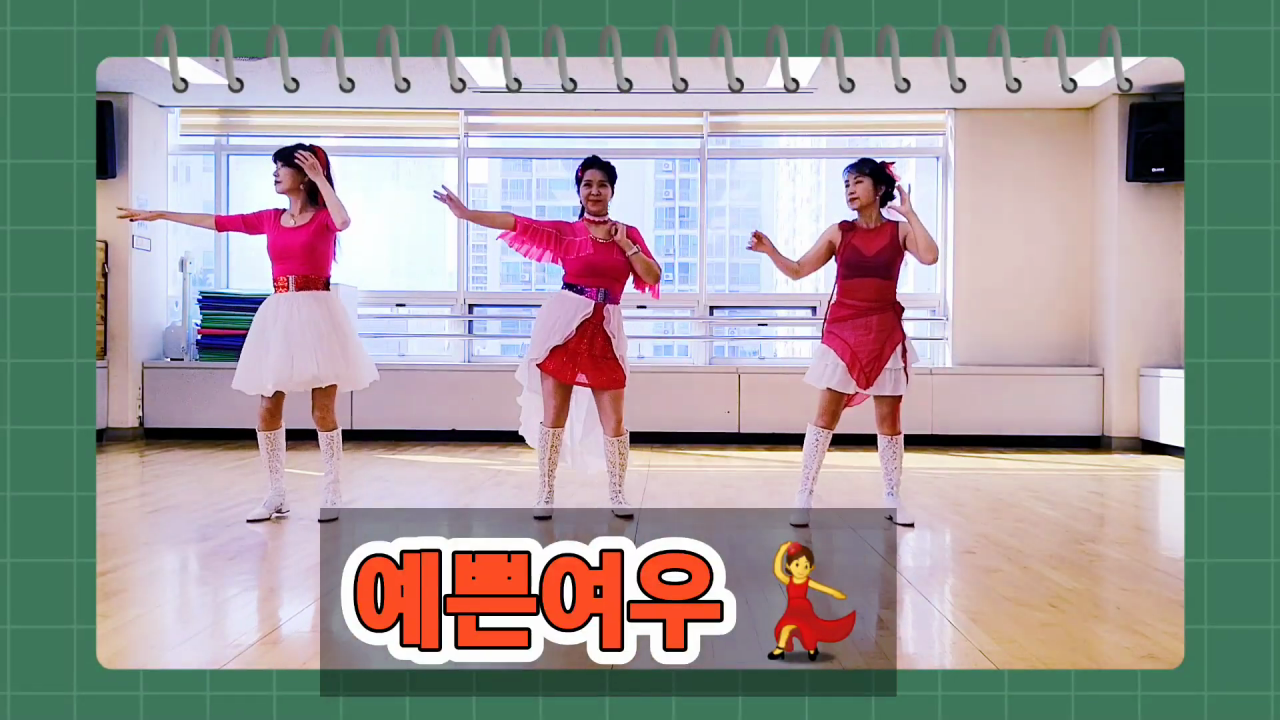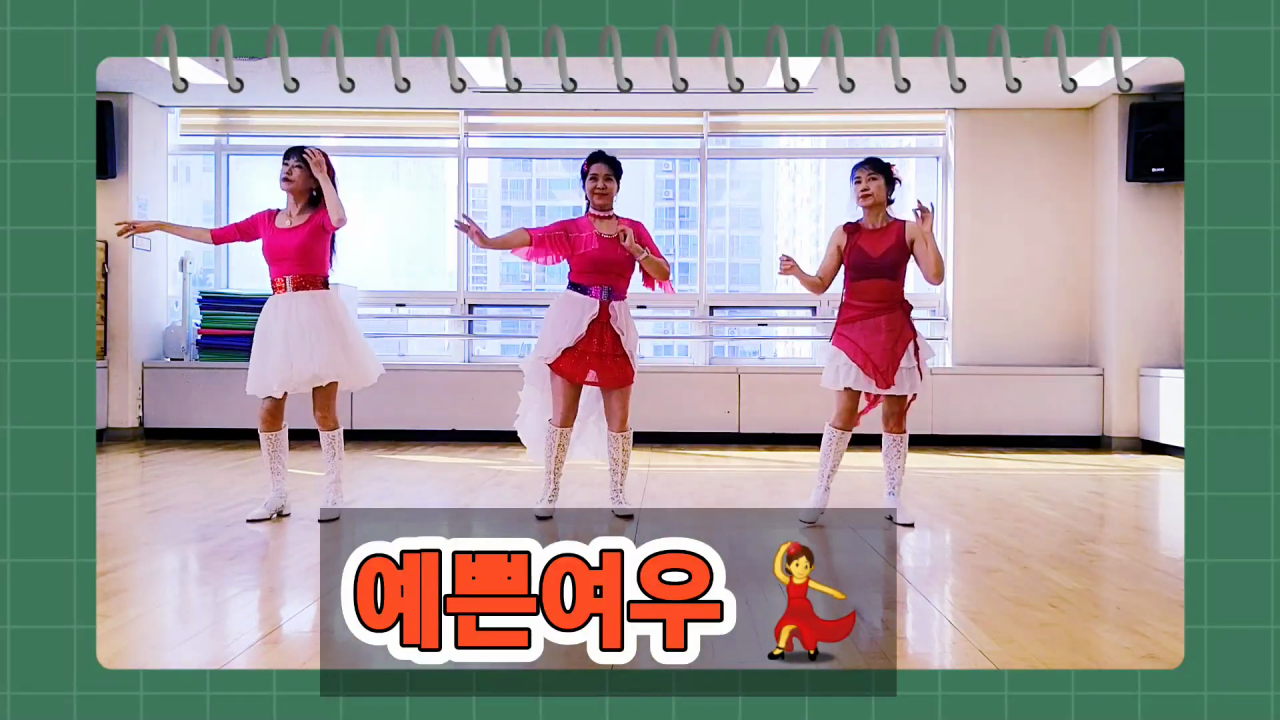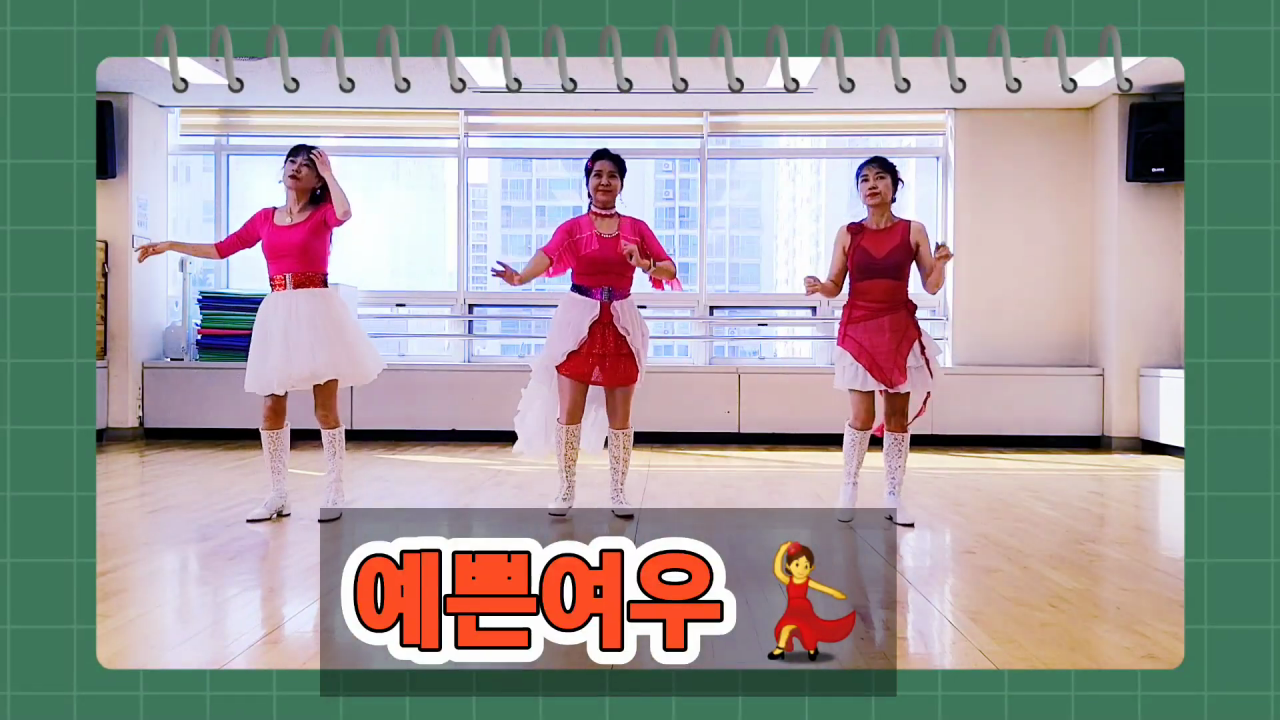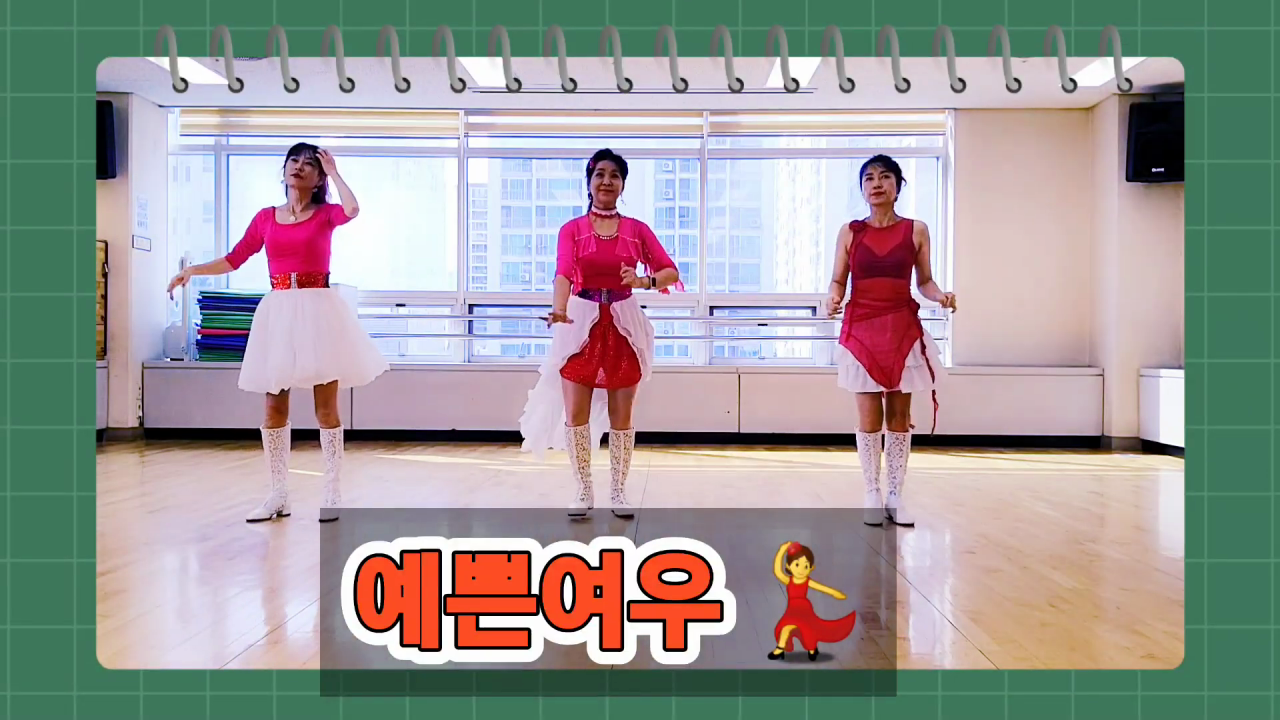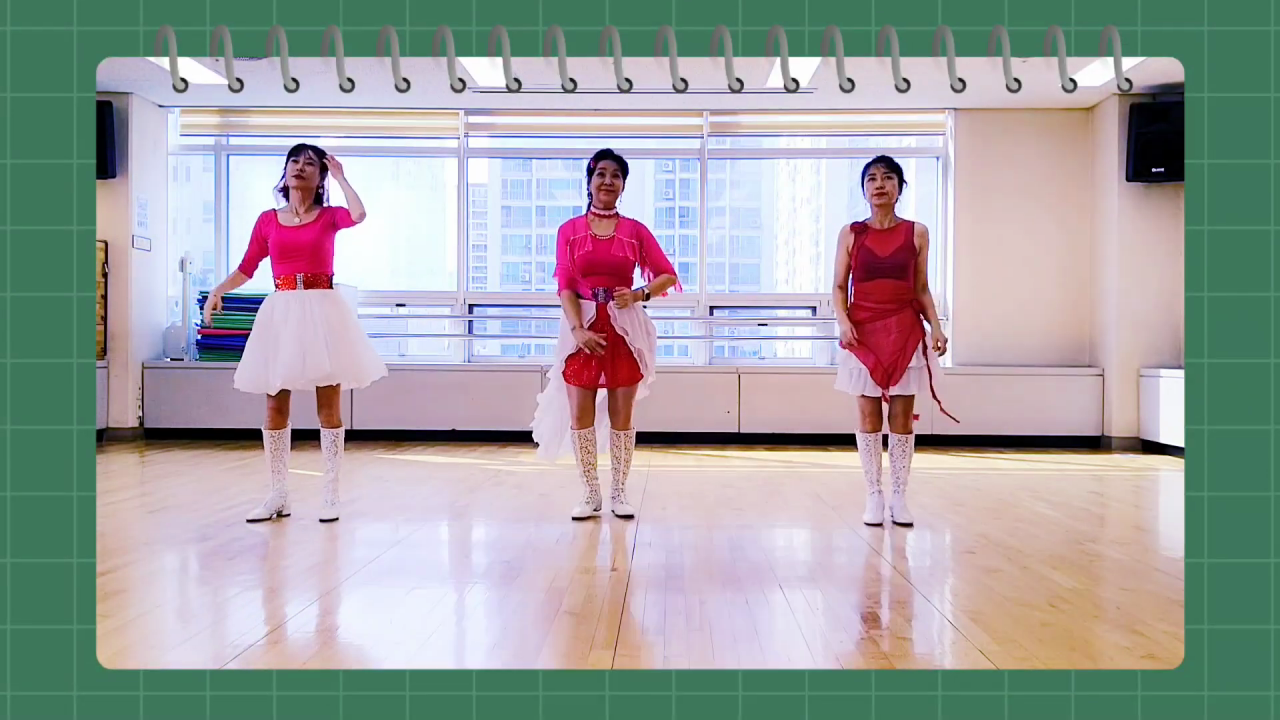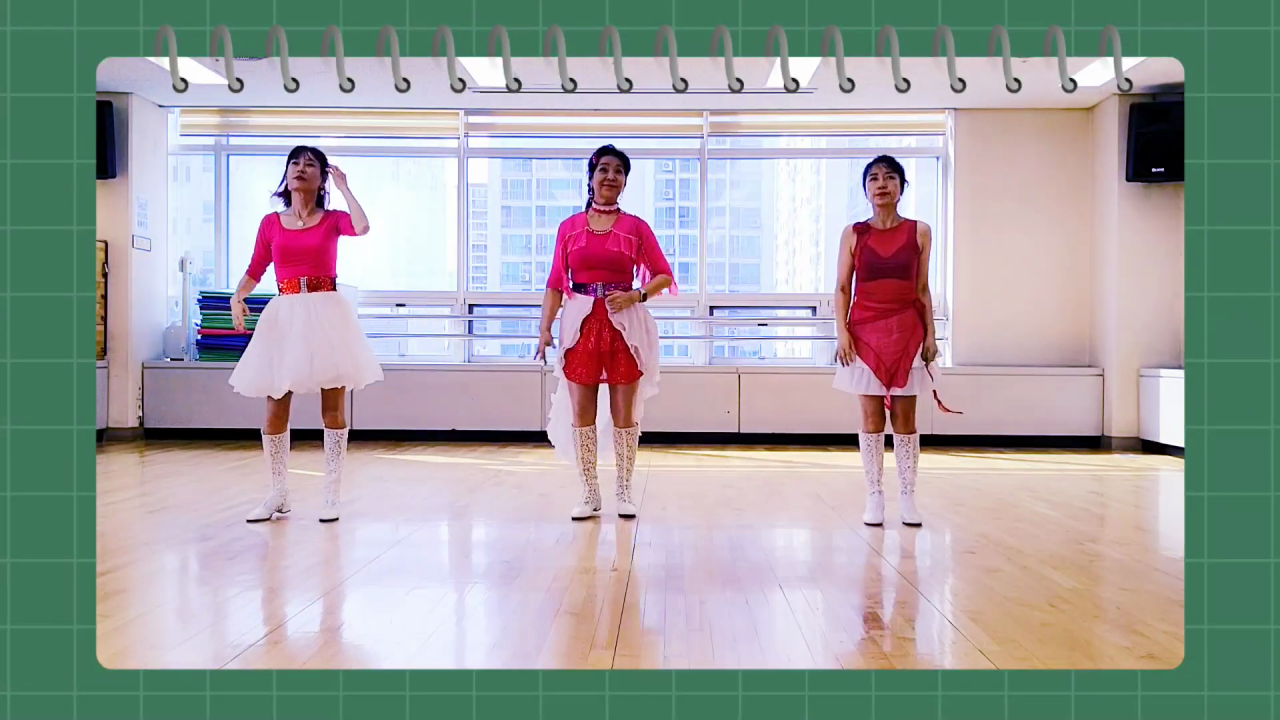
dt=0.1s
person 1, frame 1
left shoulder: (324, 216)
right shoulder: (269, 219)
left elbow: (344, 222)
right elbow: (217, 222)
left wrist: (320, 179)
right wrist: (158, 214)
left hip: (317, 312)
right hip: (279, 314)
left knee: (323, 412)
right knee: (267, 411)
left ankle: (332, 493)
right ankle: (276, 495)
person 1, frame 2
left shoulder: (320, 217)
right shoulder: (265, 220)
left elbow: (339, 220)
right elbow: (214, 236)
left wrist: (322, 175)
right wrist: (158, 226)
left hip: (319, 312)
right hip: (281, 314)
left knee: (325, 410)
right knee: (269, 411)
left ankle: (333, 494)
right ankle: (278, 496)
person 1, frame 3
left shoulder: (322, 214)
right shoulder: (264, 218)
left elbow: (345, 212)
right elbow: (220, 250)
left wrist: (329, 172)
right wrist: (170, 246)
left hip: (318, 310)
right hip: (278, 312)
left knee: (326, 409)
right knee: (272, 410)
left ankle: (334, 493)
right ankle: (278, 495)
person 1, frame 4
left shoulder: (324, 214)
right shoulder: (265, 217)
left elbow: (352, 210)
right elbow: (233, 260)
left wrist: (332, 172)
right wrist: (192, 270)
left hip: (319, 309)
right hip: (278, 311)
left knee: (326, 408)
right knee: (274, 408)
left ankle: (331, 494)
right ankle: (278, 496)
person 1, frame 5
left shoulder: (330, 216)
right shoulder: (267, 220)
left elbow: (359, 213)
right elbow: (245, 269)
left wrist: (340, 176)
right wrist: (217, 291)
left hip: (323, 311)
right hip: (282, 313)
left knee: (328, 409)
right knee: (275, 409)
left ankle: (331, 494)
right ankle: (277, 495)
person 1, frame 6
left shoulder: (333, 219)
right shoulder: (271, 223)
left elbow: (363, 228)
right elbow: (254, 272)
left wrist: (344, 187)
right wrist: (237, 300)
left hip: (326, 314)
right hip: (284, 316)
left knee: (333, 410)
right knee: (275, 414)
left ankle: (331, 494)
right ankle: (278, 493)
person 2, frame 1
left shoulder: (900, 231)
right shoulder: (839, 233)
left elbow: (930, 256)
right elbow: (797, 270)
left wrist: (908, 213)
right wrist: (769, 250)
left hip: (885, 331)
right hip: (842, 330)
left knee: (888, 419)
right knee: (826, 414)
left ankle: (893, 497)
right ankle: (805, 492)
person 2, frame 2
left shoulder: (907, 230)
right shoulder: (844, 234)
left elbow: (935, 277)
right elbow: (820, 284)
left wrist: (927, 231)
right wrist: (796, 273)
left hip: (895, 330)
right hip: (851, 330)
left knee: (895, 418)
right knee: (844, 415)
left ankle: (893, 497)
right ankle: (821, 490)
person 2, frame 3
left shoulder: (912, 230)
right shoulder: (848, 234)
left elbow: (931, 285)
right elbow: (834, 287)
left wrist: (939, 263)
right wrist: (818, 285)
left hip: (899, 330)
right hip: (857, 331)
left knee: (896, 417)
right knee: (861, 416)
left ankle: (894, 497)
right ankle: (850, 486)
person 2, frame 4
left shoulder: (916, 231)
right shoulder: (850, 232)
left elbow: (924, 282)
right elbow: (838, 281)
left wrist: (941, 297)
right wrist: (834, 301)
left hip: (902, 329)
right hip: (861, 330)
left knee: (899, 417)
right knee: (870, 417)
left ankle: (896, 496)
right ankle: (872, 492)
person 2, frame 5
left shoulder: (917, 233)
right shoulder: (851, 234)
left elbow: (921, 289)
right elbow: (840, 286)
left wrist: (936, 327)
right wrist: (843, 321)
left hip: (905, 331)
right hip: (864, 333)
left knee: (902, 418)
right knee: (869, 418)
left ankle: (898, 497)
right ankle: (874, 495)
person 2, frame 6
left shoulder: (919, 232)
right shoulder: (853, 235)
left elbow: (922, 290)
right elbow: (843, 288)
left wrist: (931, 333)
right wrist: (842, 332)
left hip: (907, 331)
right hip: (865, 332)
left knee: (905, 418)
right knee: (871, 418)
left ankle: (907, 496)
right ankle: (874, 495)
person 3, frame 1
left shoulder: (629, 234)
right shoulder: (565, 232)
left elbow: (654, 278)
right elbow: (518, 224)
left wrist: (626, 245)
right wrist: (465, 212)
left hip: (605, 330)
right hip: (564, 324)
left knee: (613, 421)
right knee: (553, 415)
left ankle: (617, 493)
right ankle: (546, 492)
person 3, frame 2
left shoulder: (634, 229)
right shoulder: (568, 228)
left elbow: (662, 273)
right elbow: (531, 239)
left wrist: (634, 250)
right wrist: (489, 242)
left hip: (613, 327)
right hip: (570, 323)
left knee: (618, 419)
right knee: (562, 414)
left ankle: (617, 492)
right ankle: (550, 492)
person 3, frame 3
left shoulder: (637, 228)
right shoulder: (572, 228)
left elbow: (670, 271)
right elbow: (549, 256)
left wrist: (643, 263)
right wrist: (520, 277)
left hip: (621, 325)
right hip: (578, 323)
left knee: (619, 416)
right knee: (568, 412)
left ankle: (618, 492)
right ankle: (566, 488)
person 3, frame 4
left shoulder: (636, 230)
right shoulder: (572, 230)
left elbow: (669, 272)
right elbow: (566, 276)
left wrist: (642, 280)
right wrist: (561, 310)
left hip: (623, 326)
right hip: (581, 325)
left knee: (620, 417)
right knee: (575, 414)
left ankle: (618, 491)
right ankle: (585, 489)
person 3, frame 5
left shoulder: (636, 231)
right shoulder: (570, 230)
left elbow: (668, 276)
right elbow: (565, 283)
left wrist: (640, 293)
right wrist: (577, 329)
left hip: (625, 327)
right hip: (584, 329)
left knee: (621, 418)
right knee: (580, 417)
left ankle: (618, 493)
right ankle: (591, 494)
person 3, frame 6
left shoulder: (636, 226)
right shoulder: (570, 227)
left elbow: (663, 275)
right elbow: (556, 281)
left wrist: (641, 295)
right wrist: (545, 330)
left hip: (628, 324)
right hip: (582, 322)
left knee: (626, 413)
right knee: (581, 416)
left ankle: (623, 492)
right ankle: (590, 494)
